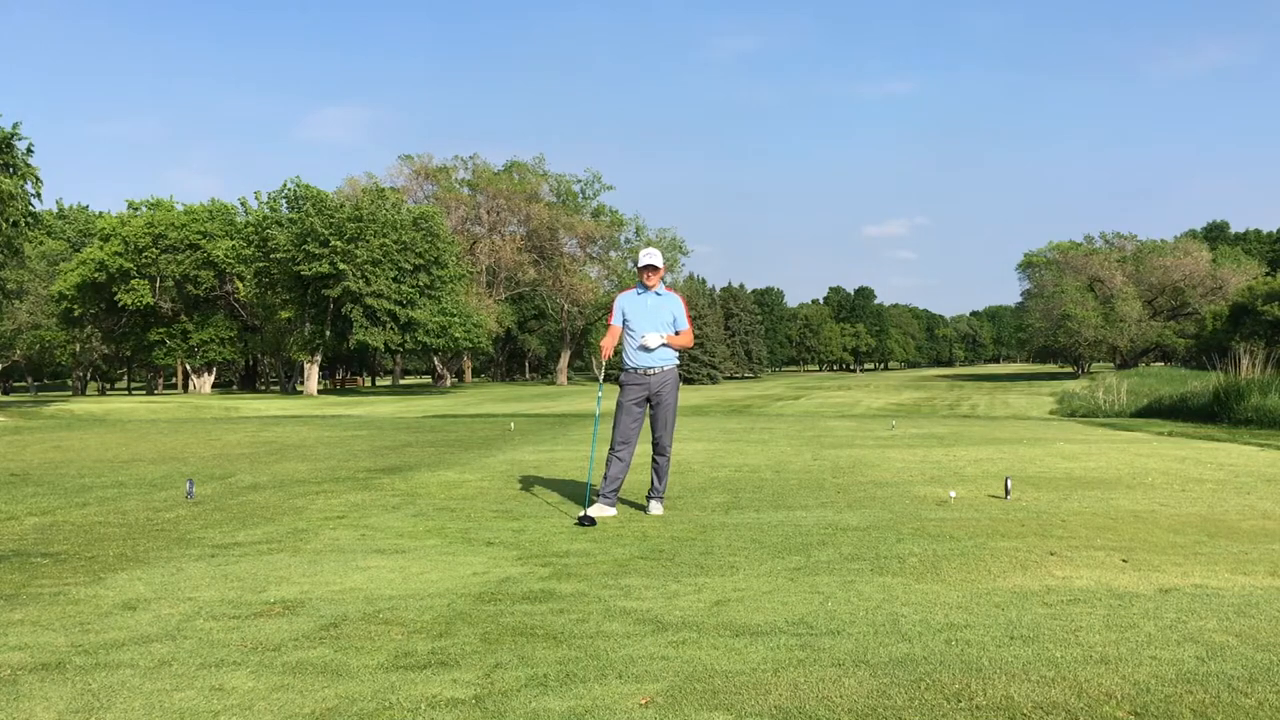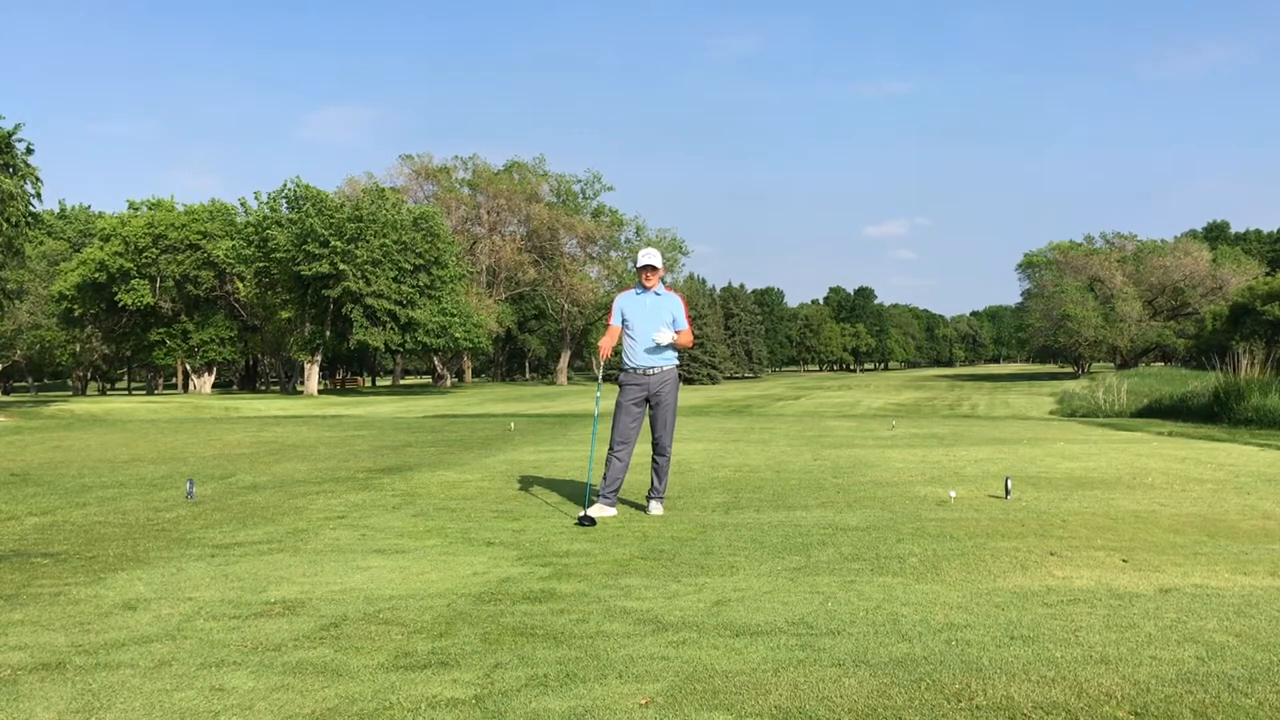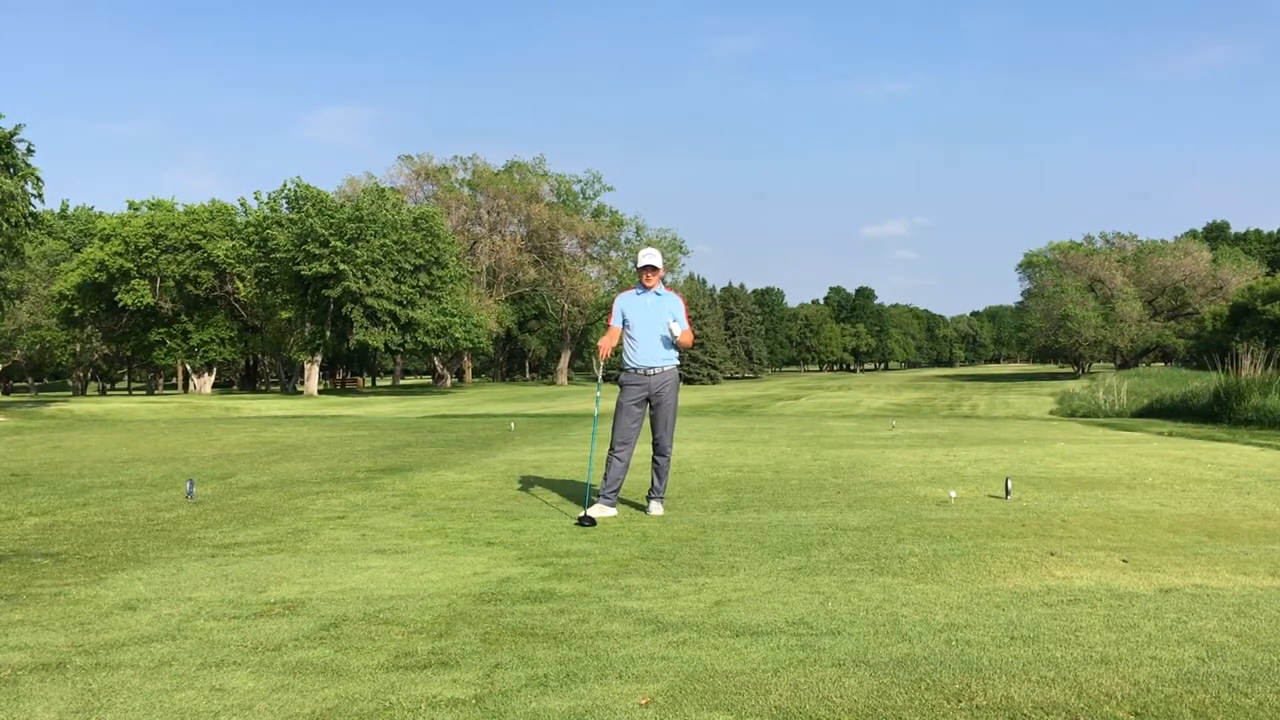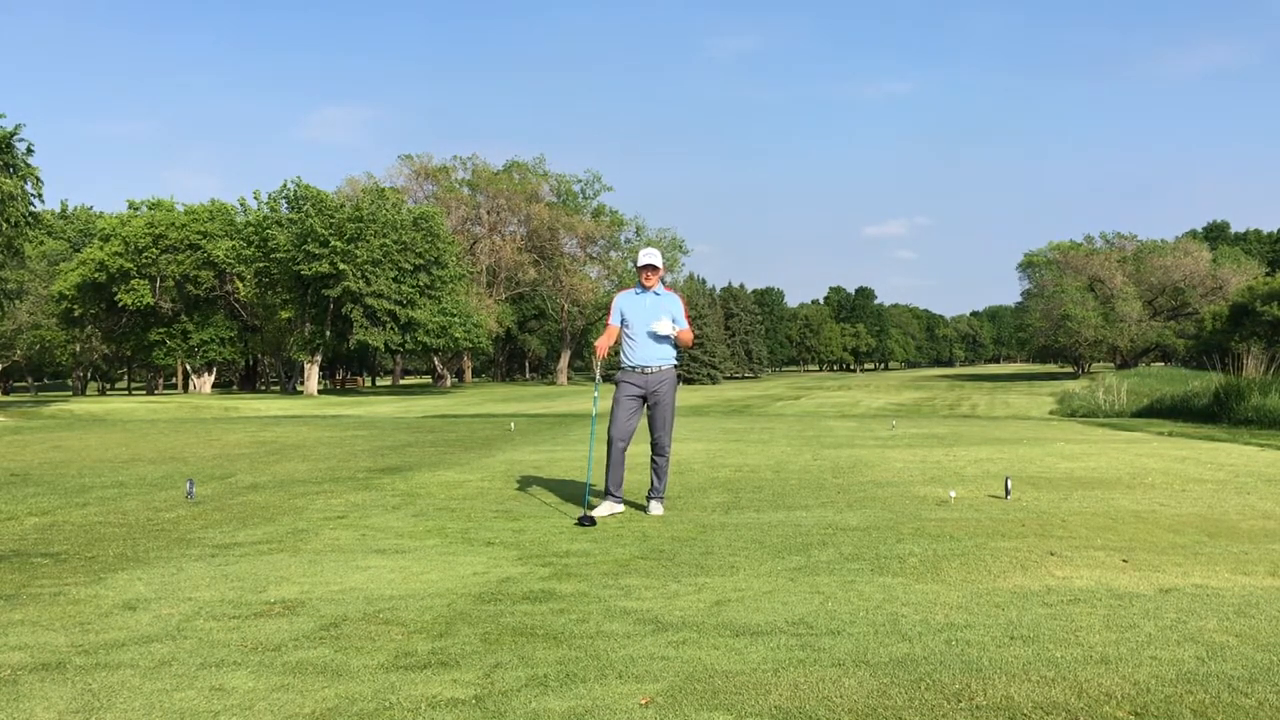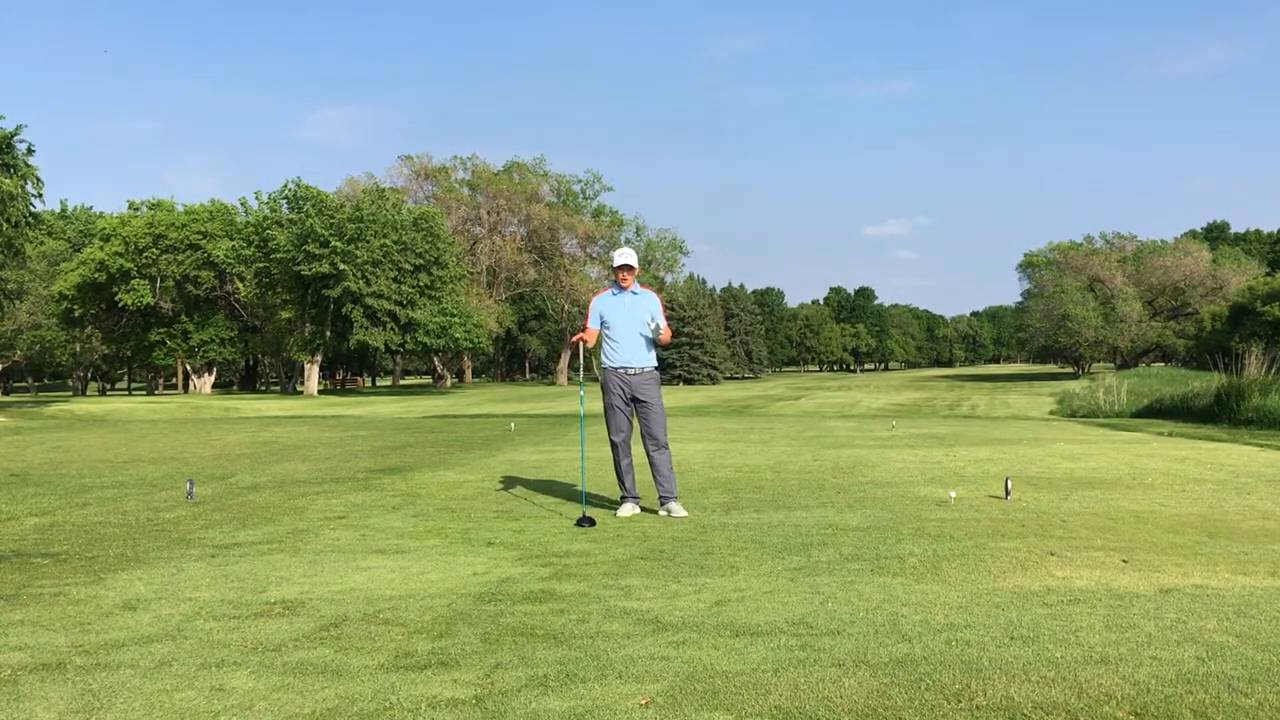
dt=1s
person 1, frame 1
left shoulder: (674, 300)
right shoulder: (624, 299)
left elbow: (688, 340)
right elbow: (613, 333)
left wrist: (663, 338)
right wrist: (607, 342)
left hip: (665, 377)
right hip: (633, 378)
left knee: (662, 443)
right knee: (621, 441)
left ankle: (656, 498)
right ankle: (606, 500)
person 1, frame 2
left shoulder: (674, 300)
right shoulder: (623, 299)
left elbow: (688, 339)
right elbow: (613, 333)
left wrist: (671, 338)
right wrist: (605, 342)
left hip: (664, 377)
right hip: (632, 378)
left knee: (662, 443)
right knee: (620, 440)
left ankle: (656, 498)
right ankle: (606, 500)
person 1, frame 3
left shoulder: (674, 300)
right shoulder: (623, 300)
left elbow: (688, 340)
right elbow: (613, 334)
left wrist: (678, 335)
right wrist: (605, 341)
left hip: (665, 377)
right hip: (633, 378)
left knee: (662, 443)
right knee: (621, 441)
left ankle: (656, 498)
right ankle: (607, 500)
person 1, frame 4
left shoulder: (673, 300)
right shoulder: (622, 299)
left elbow: (688, 340)
right elbow: (611, 333)
left wrist: (672, 330)
right wrist: (603, 340)
left hip: (662, 376)
right hip: (630, 376)
left knee: (661, 442)
right knee: (617, 435)
left ankle: (656, 497)
right ankle: (613, 497)
person 1, frame 5
left shoulder: (651, 298)
right shoulder: (600, 300)
left elbow: (667, 337)
right elbow: (591, 337)
left wrist: (659, 333)
right wrist: (581, 337)
left hip: (646, 376)
right hip: (615, 377)
left knee: (657, 439)
right knee: (619, 440)
left ankle: (669, 499)
right ankle: (629, 499)
